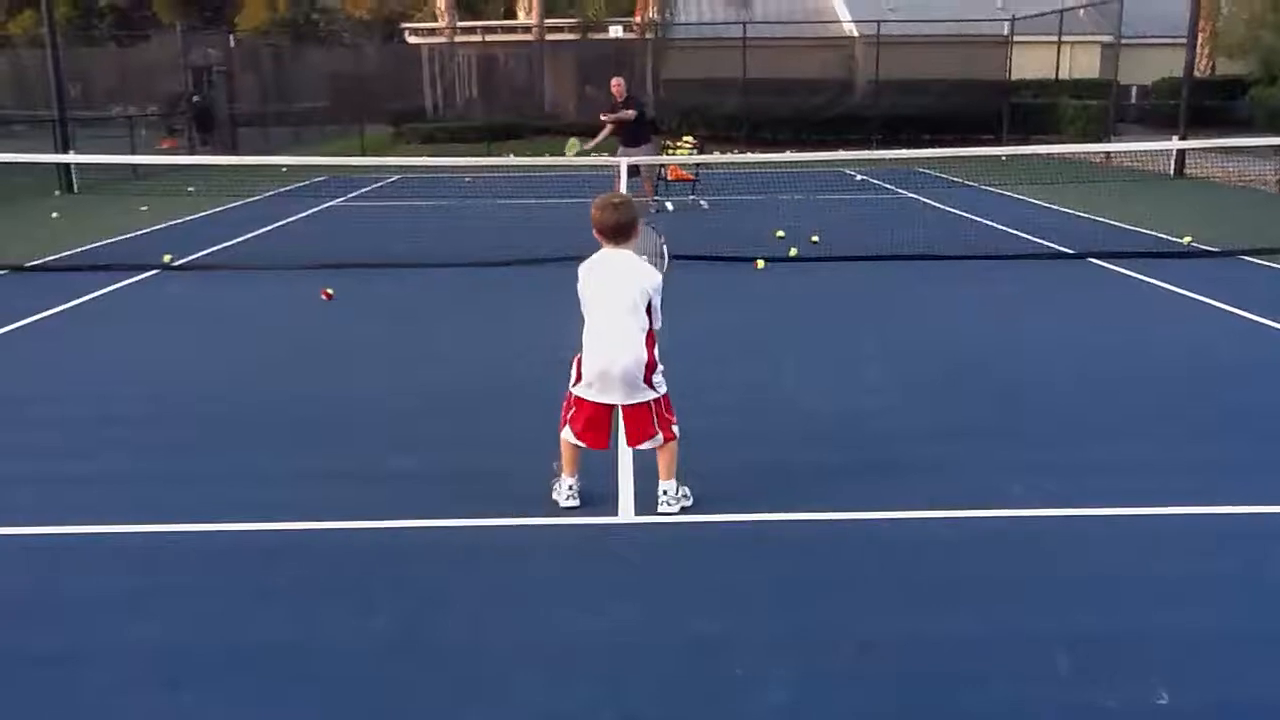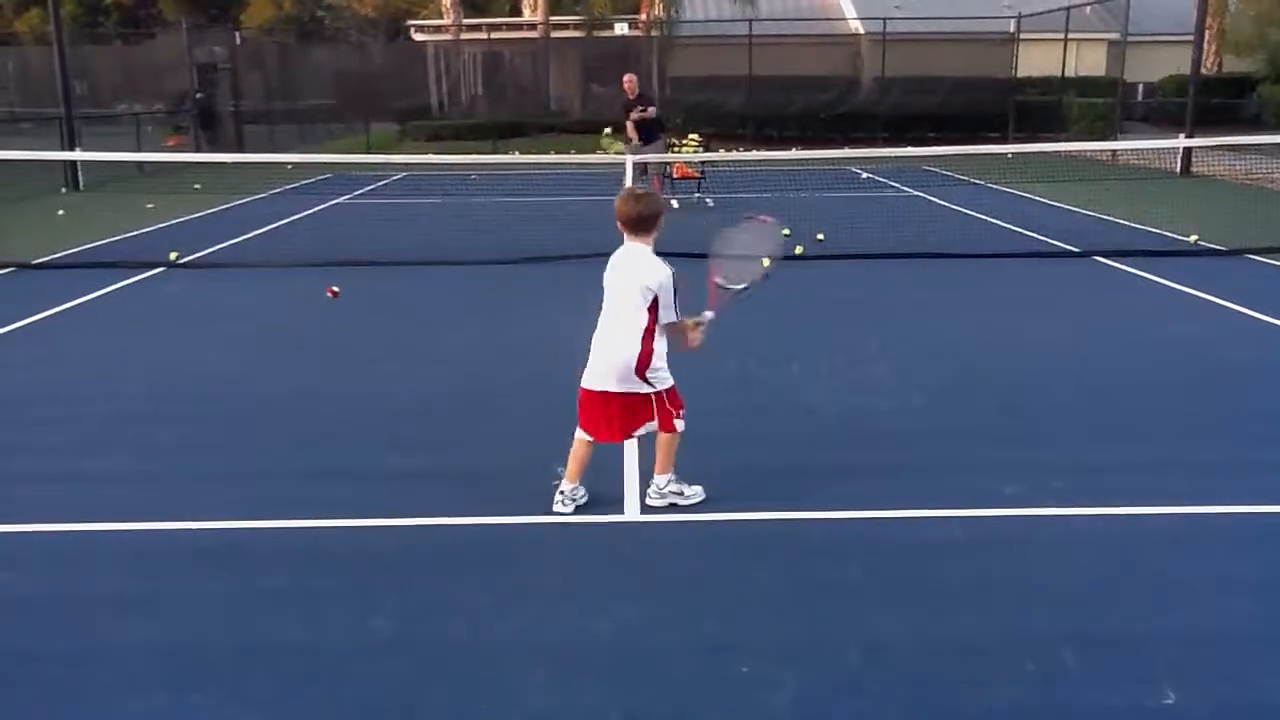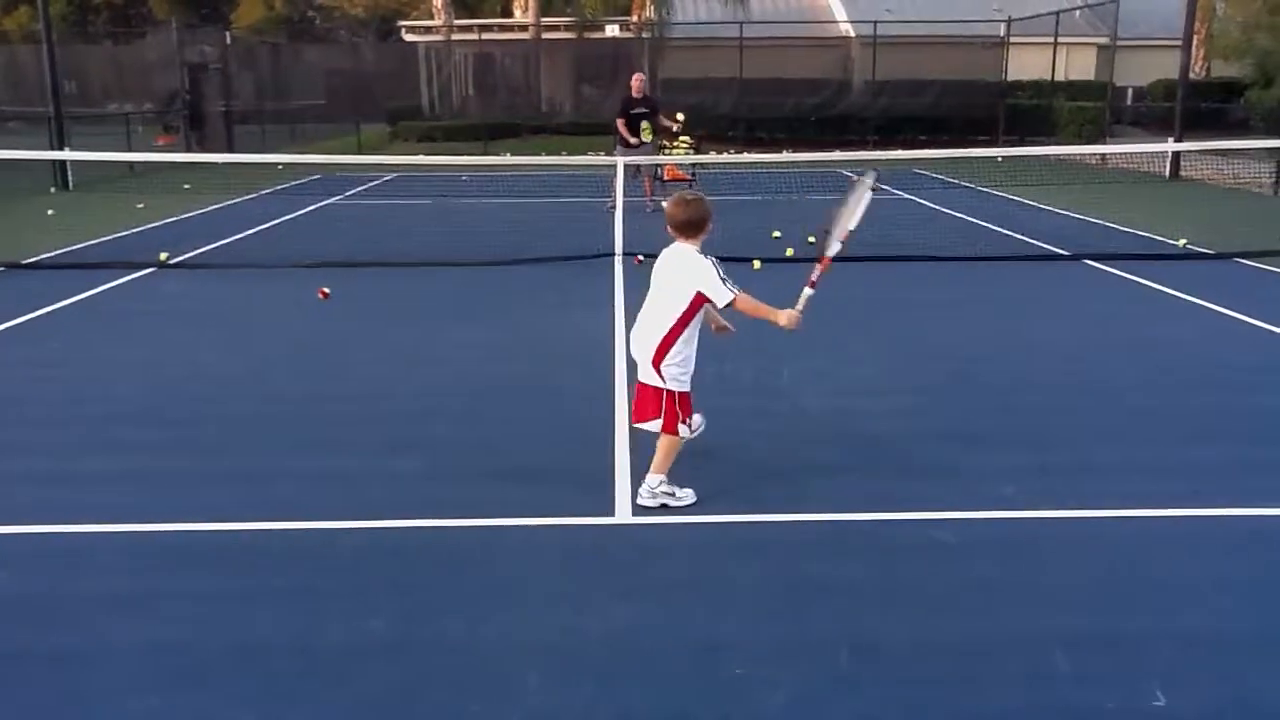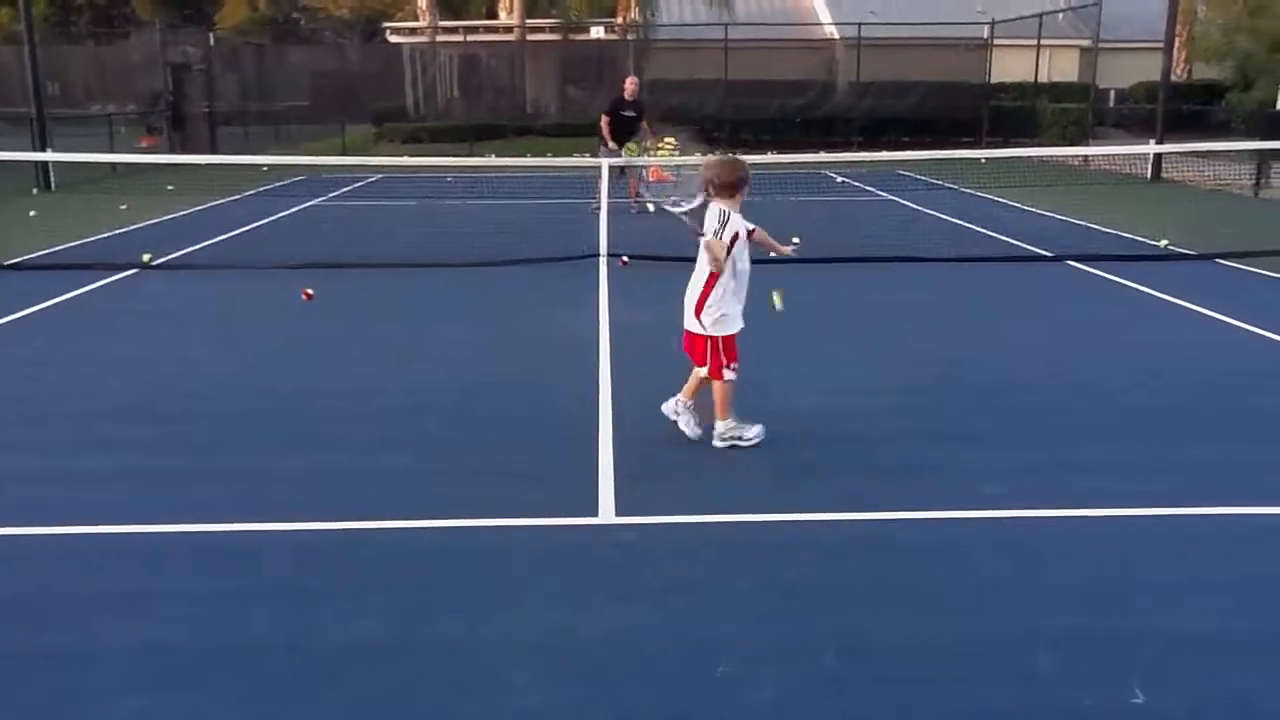
dt=0.4s
person 1, frame 1
left shoulder: (586, 269)
right shoulder: (649, 275)
right elbow: (653, 324)
left hip: (595, 365)
right hip: (638, 366)
left knee: (572, 423)
right knee: (665, 427)
left ankle: (567, 487)
right ankle: (669, 492)
person 1, frame 2
left shoulder: (616, 260)
right shoulder: (659, 271)
right elbow: (668, 323)
left wrist: (684, 324)
right wrist: (686, 337)
left hip: (602, 357)
right hip: (638, 362)
left knee: (589, 426)
right knee: (670, 418)
left ankle: (567, 491)
right ankle: (663, 485)
person 1, frame 3
left shoulder: (667, 256)
right shoulder: (703, 266)
right elbow: (736, 299)
left wrist: (714, 319)
right wrist: (778, 316)
left hip: (645, 341)
right hip: (667, 353)
left knee: (668, 410)
right knee: (675, 418)
left ankle: (685, 429)
right ankle: (655, 485)
person 1, frame 4
left shoulder: (729, 216)
right shoulder: (724, 216)
left elbow: (754, 233)
right elbow: (713, 241)
left wrist: (778, 248)
right wrist: (716, 257)
left hip: (705, 304)
right hip: (713, 308)
left knee: (709, 362)
right knee: (723, 367)
left ankle: (682, 403)
right ankle: (725, 427)
